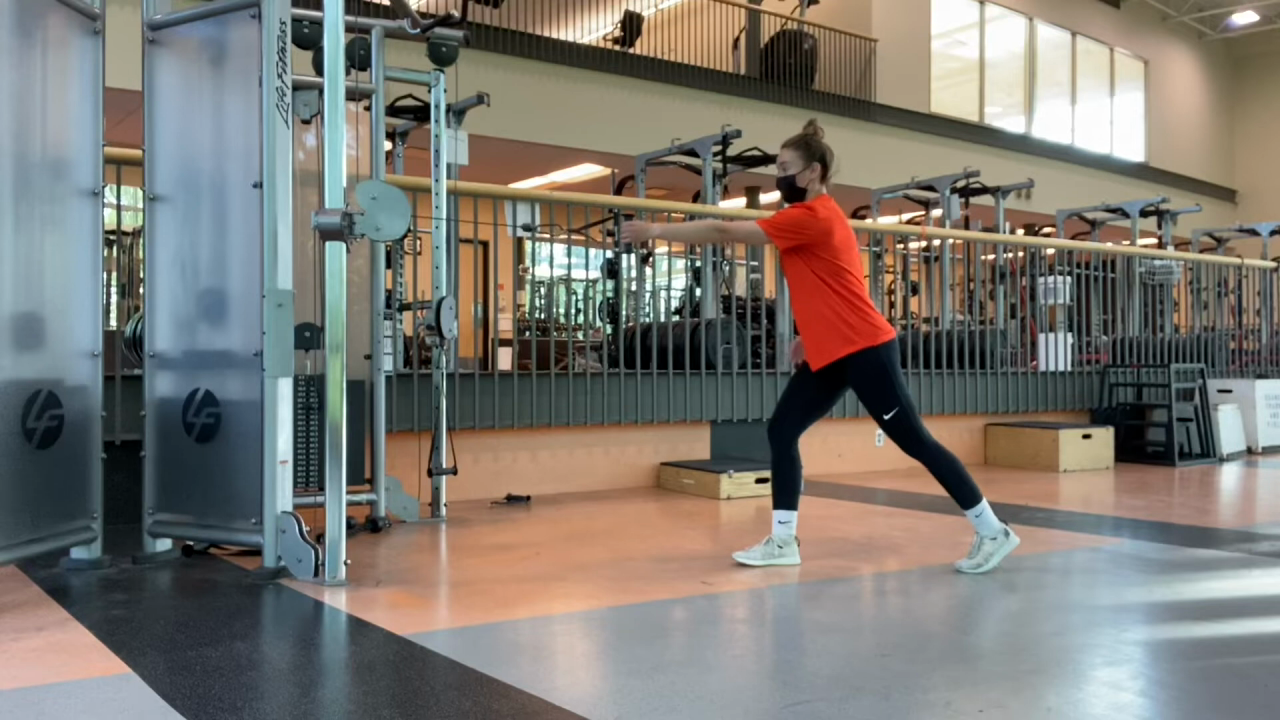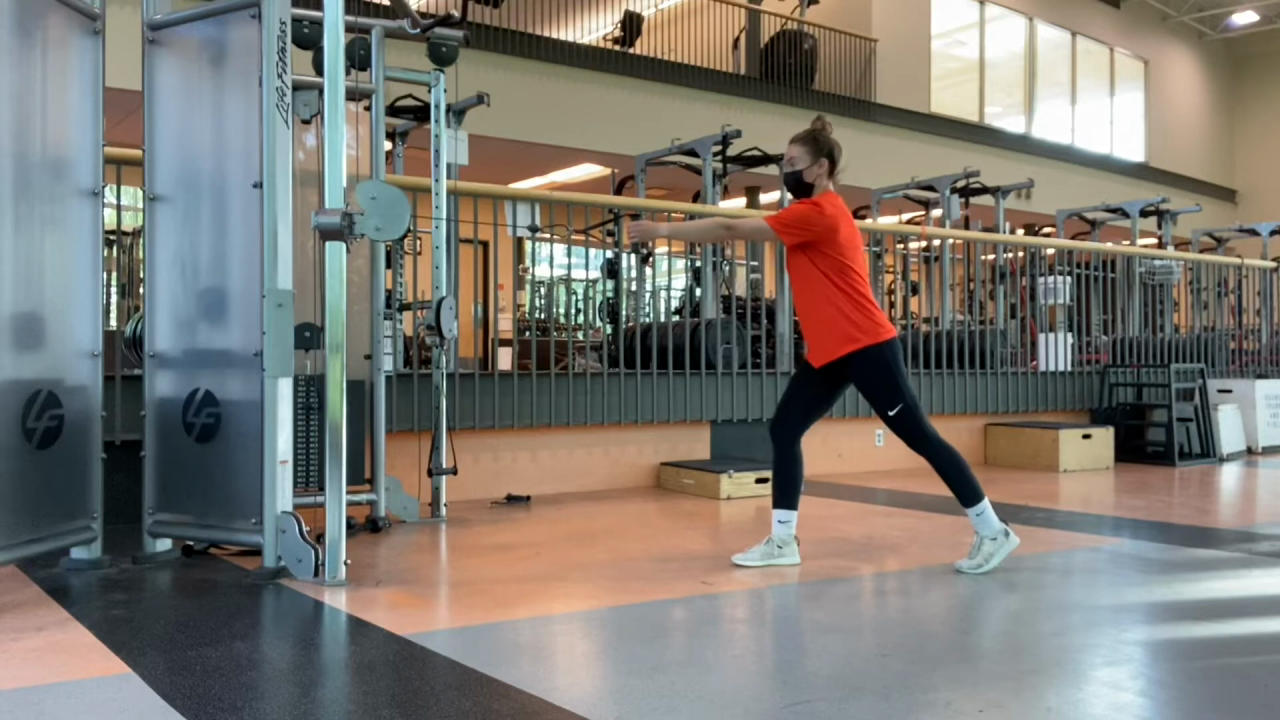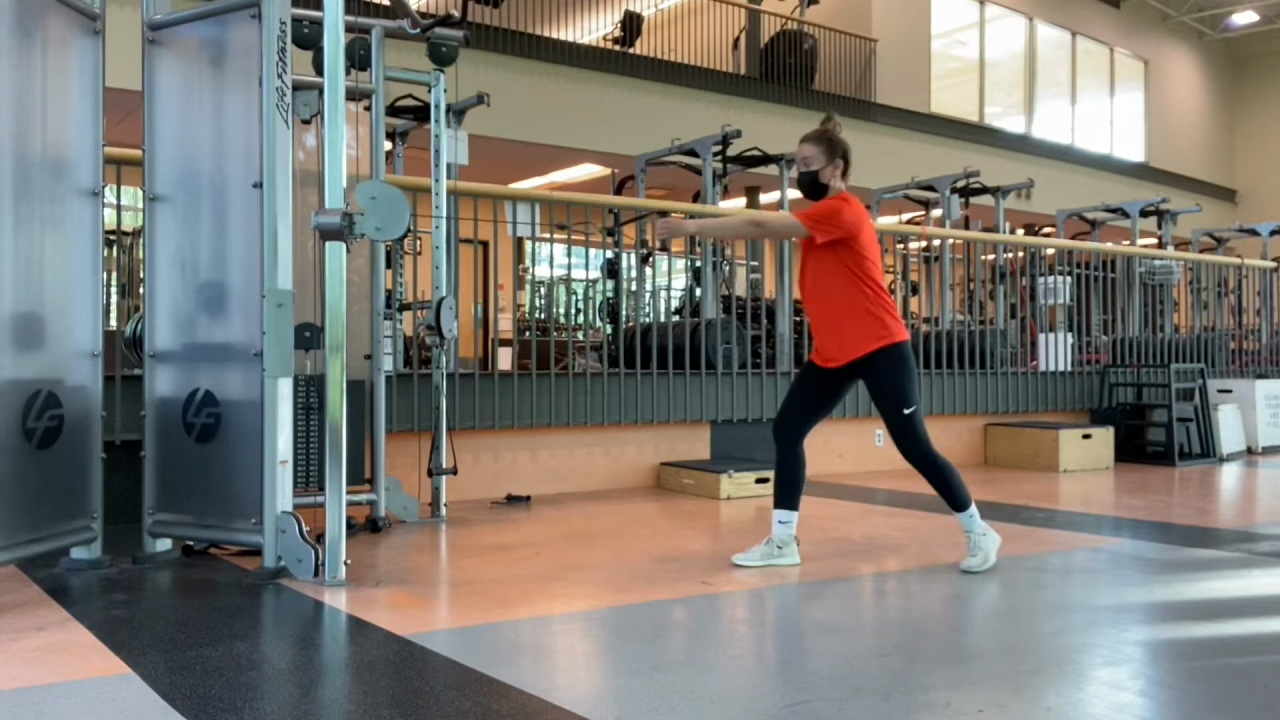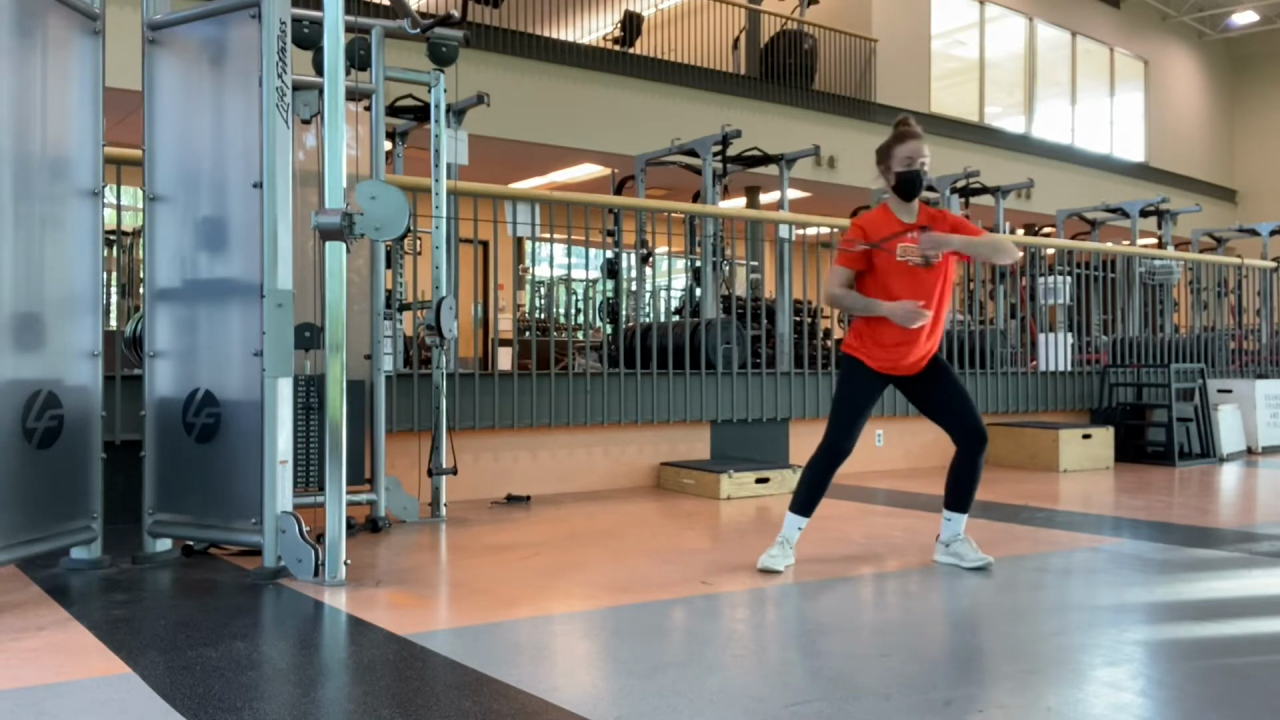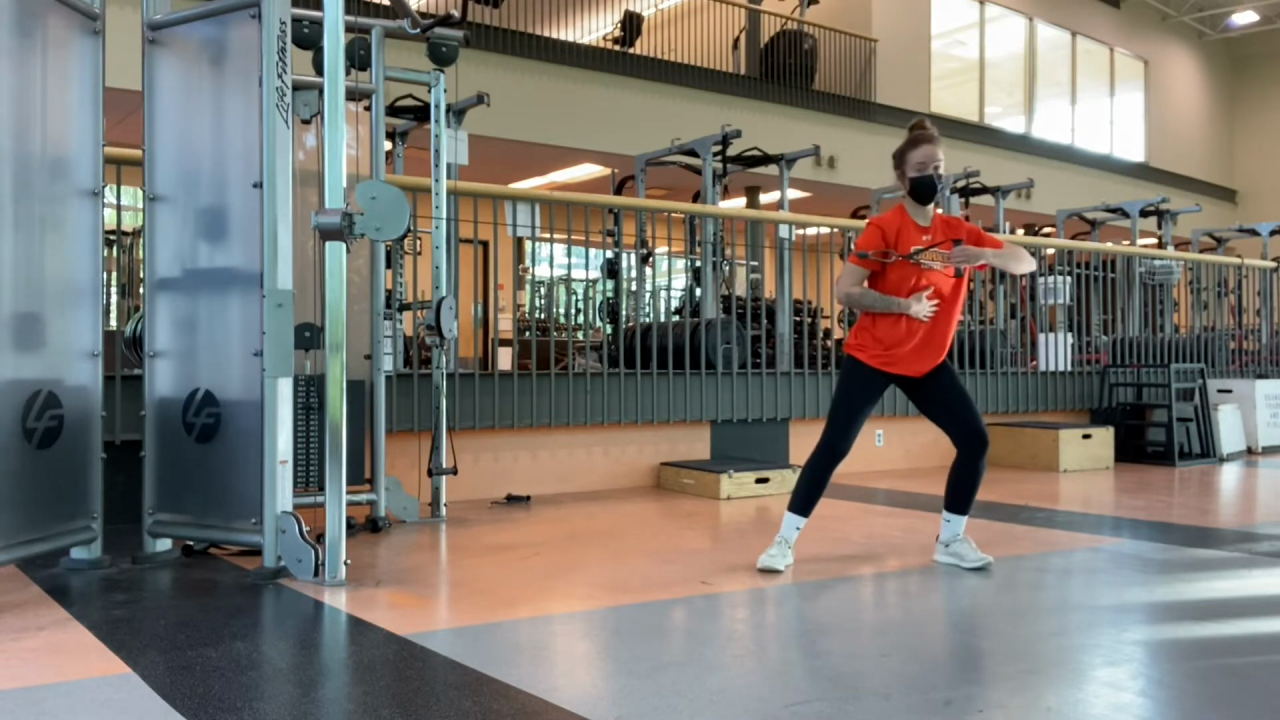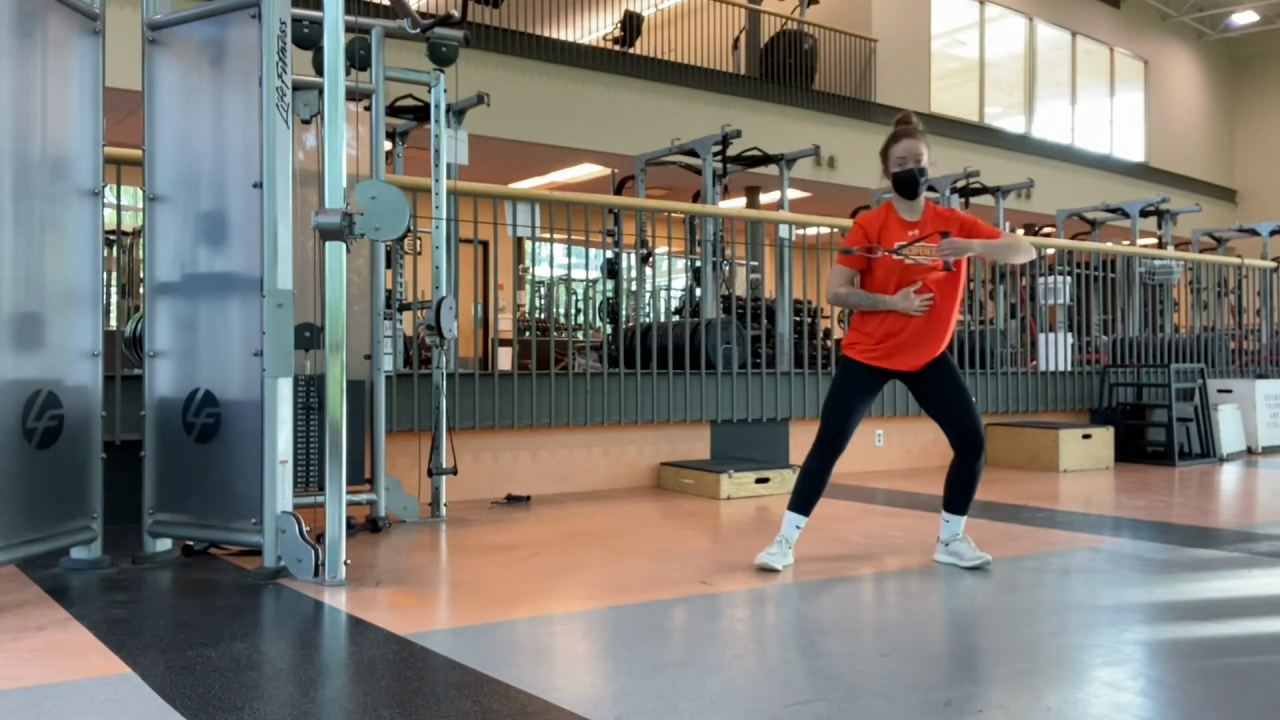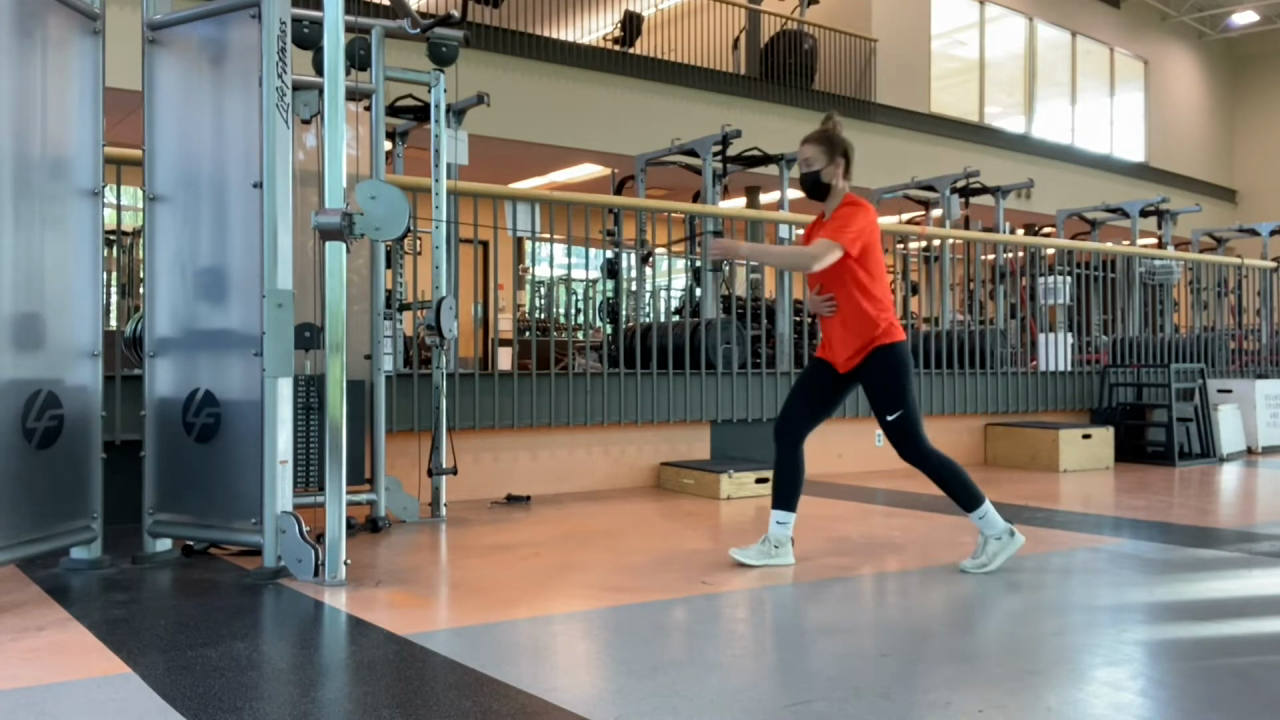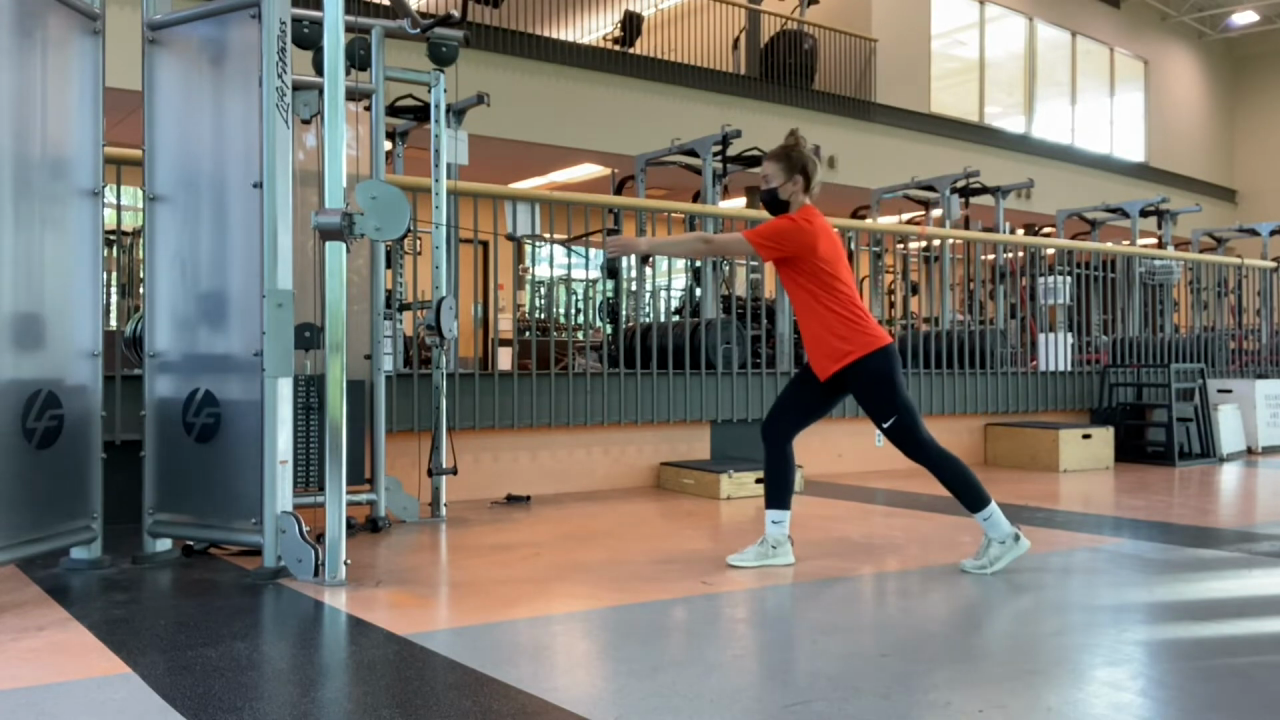
dt=0.5s
person 1, frame 1
left shoulder: (812, 217)
right shoulder: (811, 218)
left elbow: (726, 232)
left wrist: (655, 230)
right wrist: (806, 334)
left hip: (865, 350)
right hip: (830, 355)
left knee: (914, 441)
right knee: (781, 432)
left ankle: (992, 531)
right ankle: (783, 541)
person 1, frame 2
left shoulder: (819, 212)
right shoulder: (814, 215)
left elbow: (731, 229)
left wrist: (661, 230)
right wrist: (817, 340)
left hip: (867, 348)
right hip: (830, 354)
left knee: (919, 437)
right knee: (783, 431)
left ankle: (992, 531)
right ankle: (782, 541)
person 1, frame 3
left shoulder: (845, 208)
right shoulder: (808, 221)
left elbow: (763, 226)
left wrist: (693, 227)
right wrist: (808, 353)
left hip: (882, 347)
right hip: (830, 355)
left knee: (913, 446)
right knee: (786, 433)
left ankle: (978, 532)
right ankle: (782, 541)
person 1, frame 4
left shoulder: (946, 223)
right shoulder: (867, 228)
left elbow: (1008, 253)
right elbow: (834, 292)
left wrist: (954, 242)
right wrist: (886, 309)
left hip: (923, 358)
right hip: (867, 355)
left knee: (974, 437)
right knee: (837, 445)
left ankle: (951, 539)
right ankle: (786, 540)
person 1, frame 5
left shoulder: (959, 231)
right shoulder: (884, 228)
left elbow: (1026, 262)
right elbow: (845, 291)
left wrist: (986, 255)
right wrist: (903, 305)
left hip: (928, 362)
right hip: (871, 357)
left knee: (975, 440)
right knee: (834, 445)
left ankle: (951, 540)
right ankle: (784, 541)
person 1, frame 6
left shoulder: (953, 223)
right shoulder: (870, 225)
left elbow: (1025, 251)
right elbow: (835, 292)
left wrist: (975, 247)
right wrist: (892, 301)
left hip: (929, 355)
right hip: (867, 354)
left knee: (971, 441)
right knee: (829, 441)
left ankle: (951, 539)
right ankle: (785, 540)
person 1, frame 7
left shoulder: (856, 211)
right shoulder: (818, 224)
left elbow: (814, 259)
left wrist: (742, 249)
right wrist: (813, 304)
left hip: (879, 349)
right hip: (835, 353)
left knee: (912, 449)
right knee: (787, 430)
left ankle: (996, 533)
right ankle: (778, 540)
person 1, frame 8
left shoulder: (796, 229)
right shoulder: (803, 228)
left elbow: (712, 245)
left wrist: (642, 245)
left hip: (865, 358)
right hip: (829, 361)
left knee: (918, 447)
right knee: (775, 431)
left ankle: (1003, 534)
right ankle: (776, 541)
